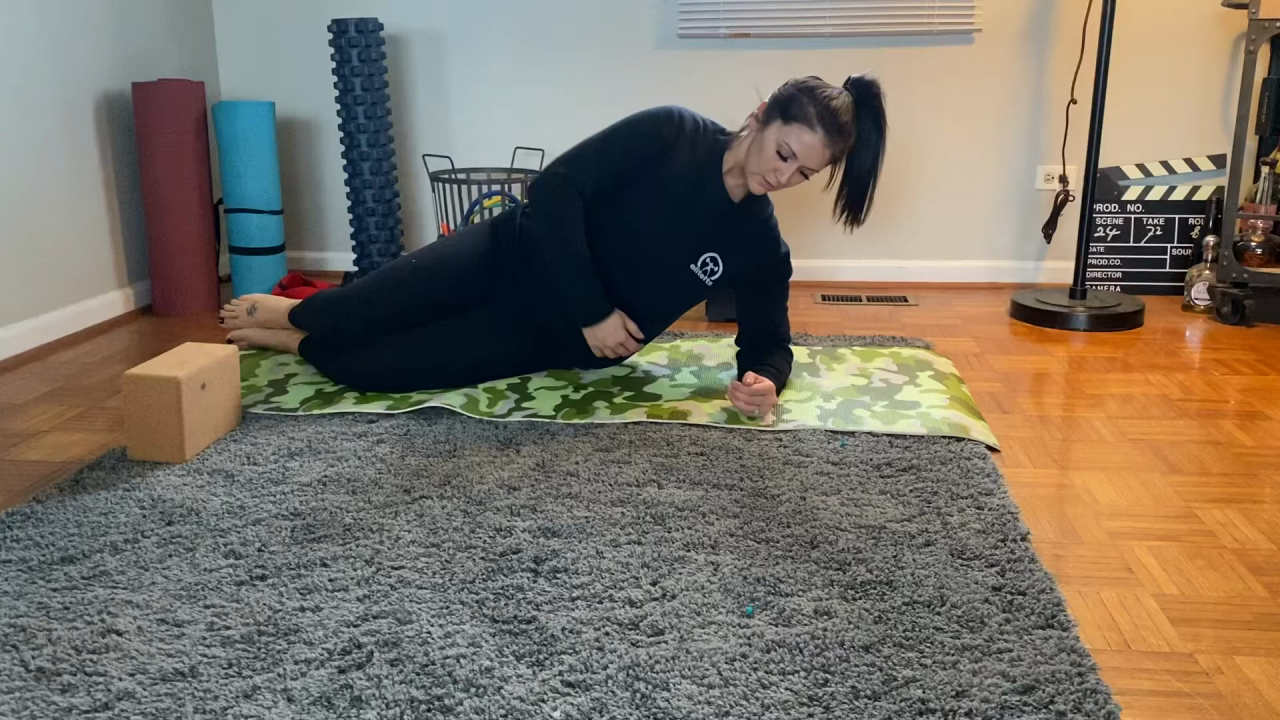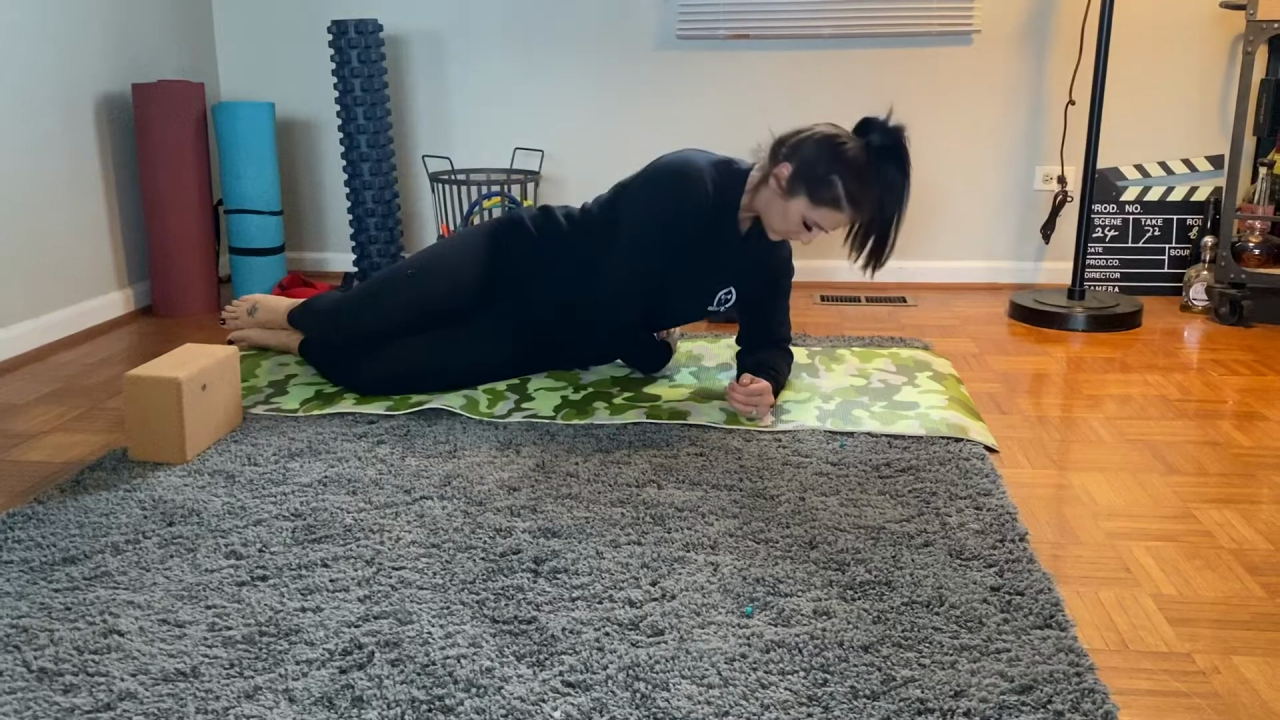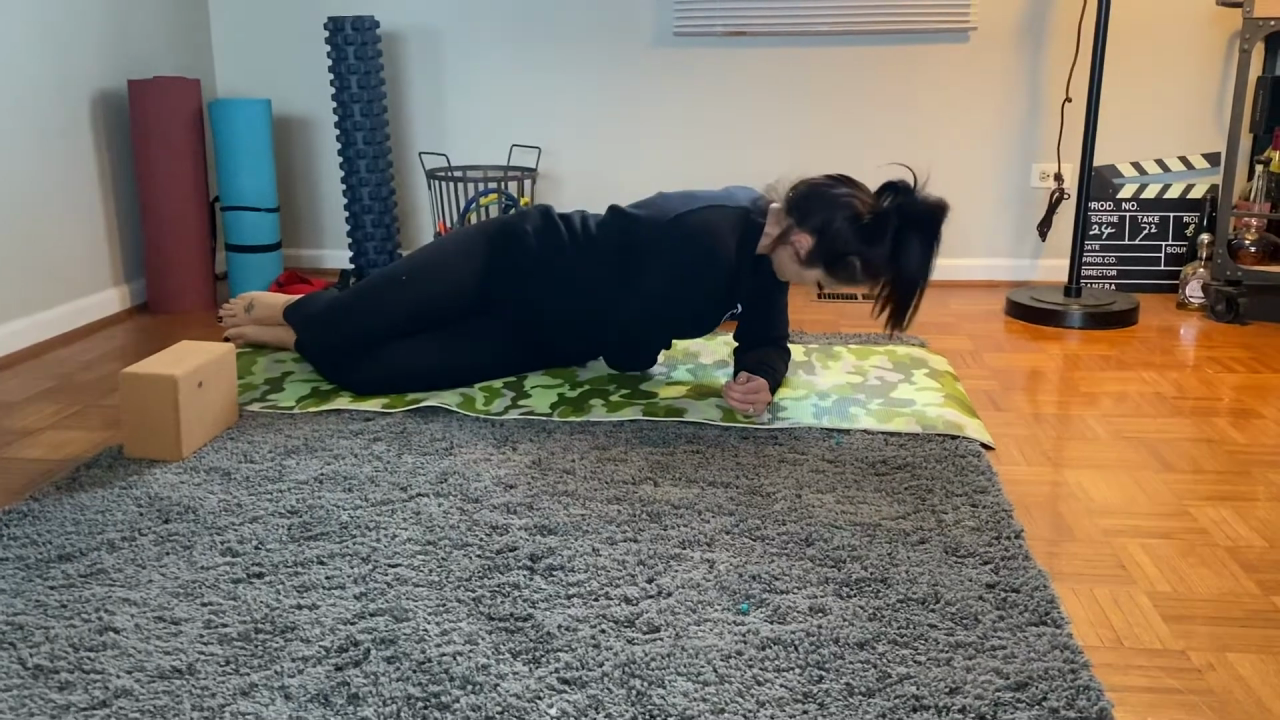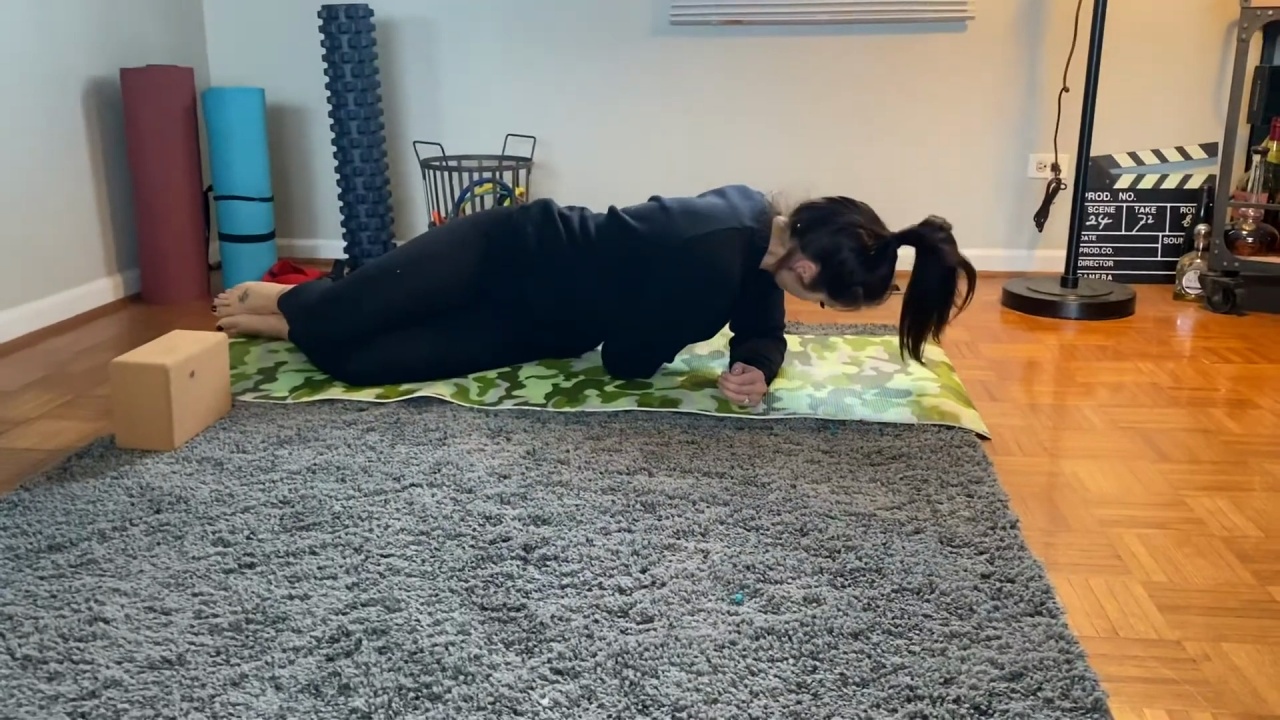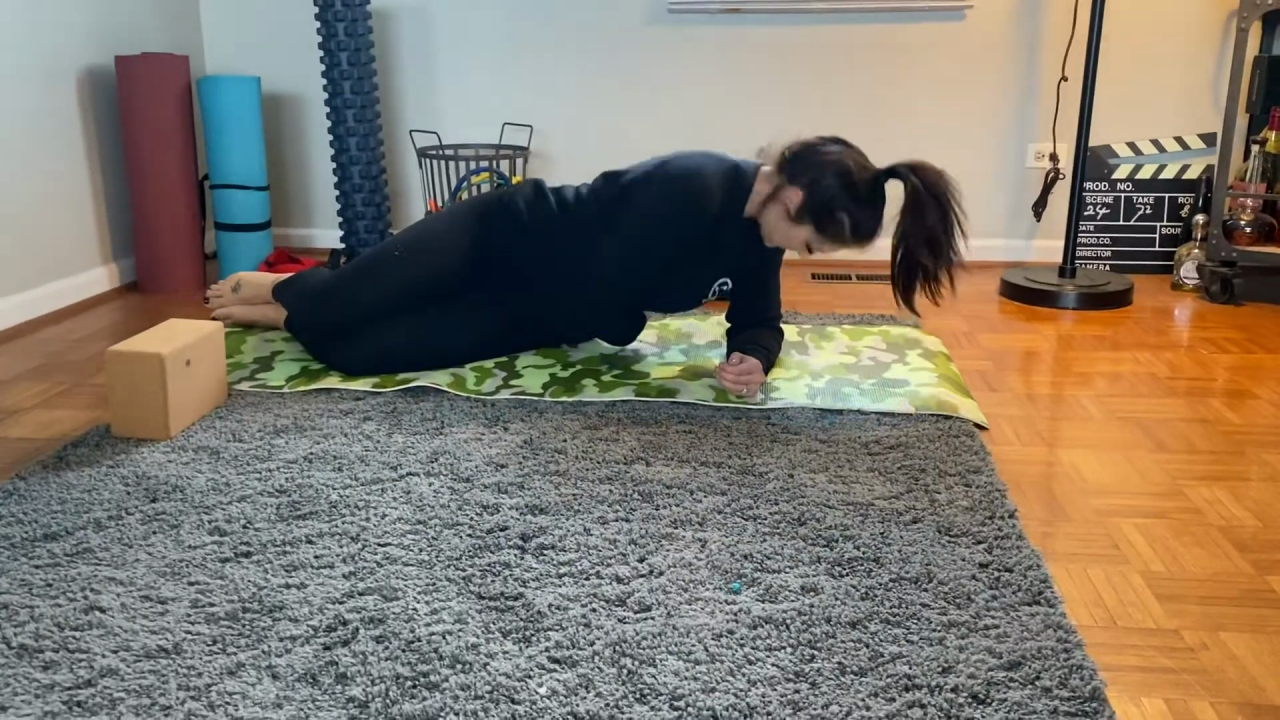
dt=0.7s
person 1, frame 1
left shoulder: (762, 248)
right shoulder: (672, 133)
left elbow: (768, 341)
right elbow: (554, 187)
left wrist: (762, 381)
right wrist: (593, 314)
left hip: (551, 340)
right hip: (514, 256)
left knee: (369, 370)
right knee: (353, 319)
left ankle: (290, 344)
right ankle: (284, 311)
person 1, frame 2
left shoulder: (768, 260)
right shoulder: (685, 182)
left elbow: (769, 344)
right elbow: (617, 296)
left wrist: (760, 383)
right wrist: (654, 354)
left hip: (549, 341)
right hip: (510, 261)
left knee: (367, 372)
right knee: (352, 326)
left ankle: (291, 344)
right ankle: (289, 313)
person 1, frame 3
left shoulder: (764, 237)
right shoulder: (708, 239)
left elbow: (766, 339)
right elbow: (629, 346)
left wrist: (758, 379)
right wrist: (651, 351)
right hip: (505, 261)
left knee: (365, 373)
right knee: (350, 326)
left ankle: (284, 334)
right ankle: (284, 310)
person 1, frame 4
left shoulder: (758, 223)
right shoulder: (712, 262)
left elbow: (762, 331)
right elbow: (629, 360)
left wrist: (753, 370)
right wrist: (666, 333)
right hip: (505, 254)
right knee: (344, 319)
left ankle: (279, 322)
right ankle: (276, 301)
person 1, frame 5
left shoulder: (759, 247)
right shoulder: (698, 187)
left elbow: (759, 323)
right elbow: (605, 287)
left wrist: (750, 360)
right wrist: (626, 326)
left hip: (543, 318)
right hip: (501, 235)
left knee: (358, 355)
right knee: (340, 305)
left ankle: (276, 318)
right ankle: (276, 289)
